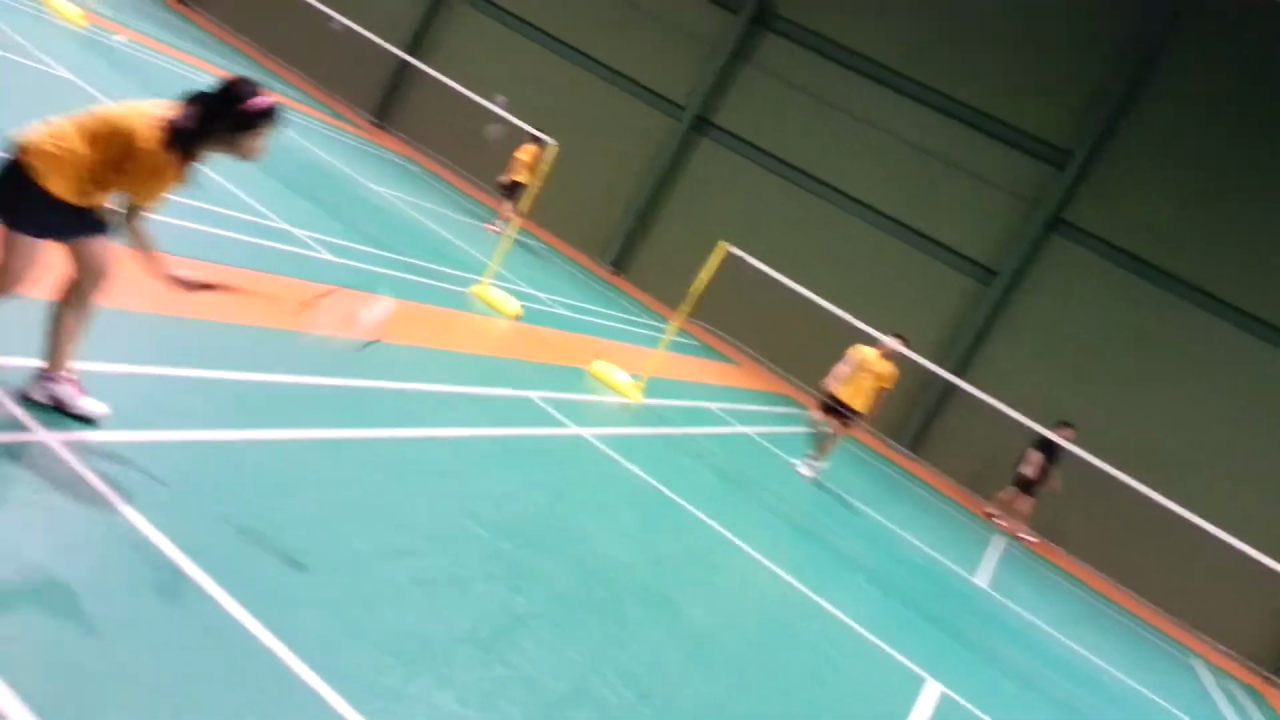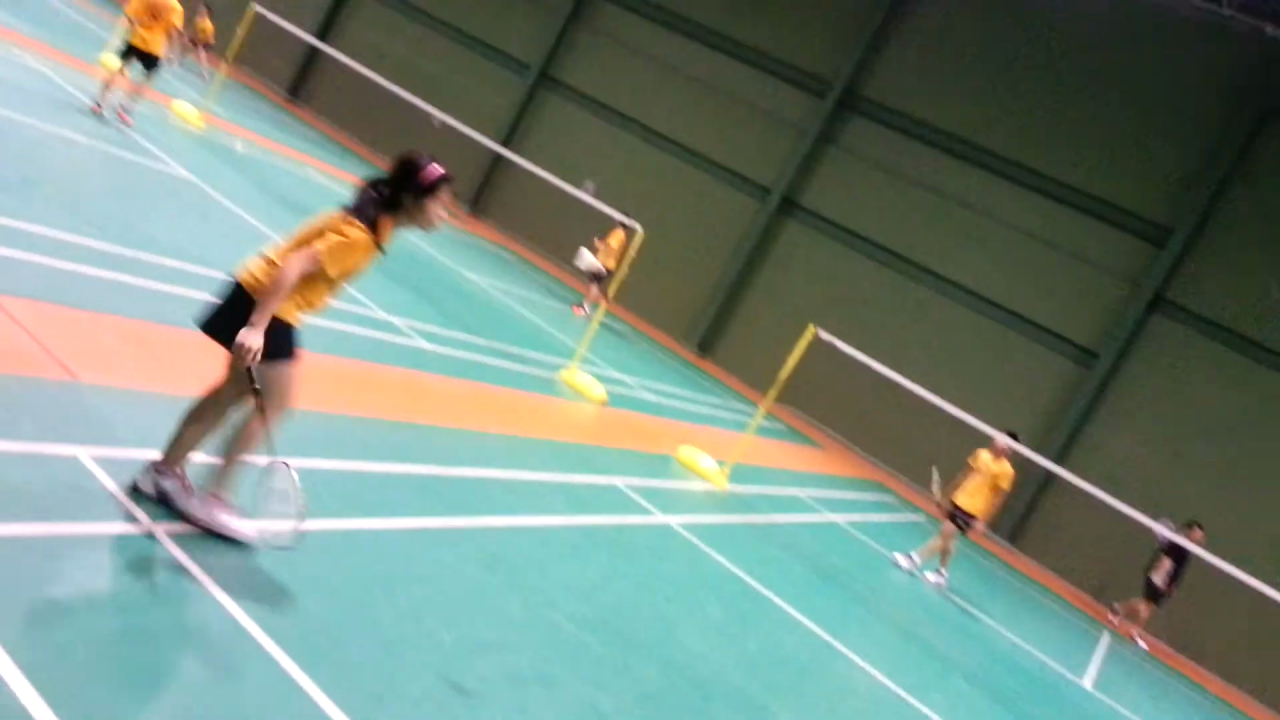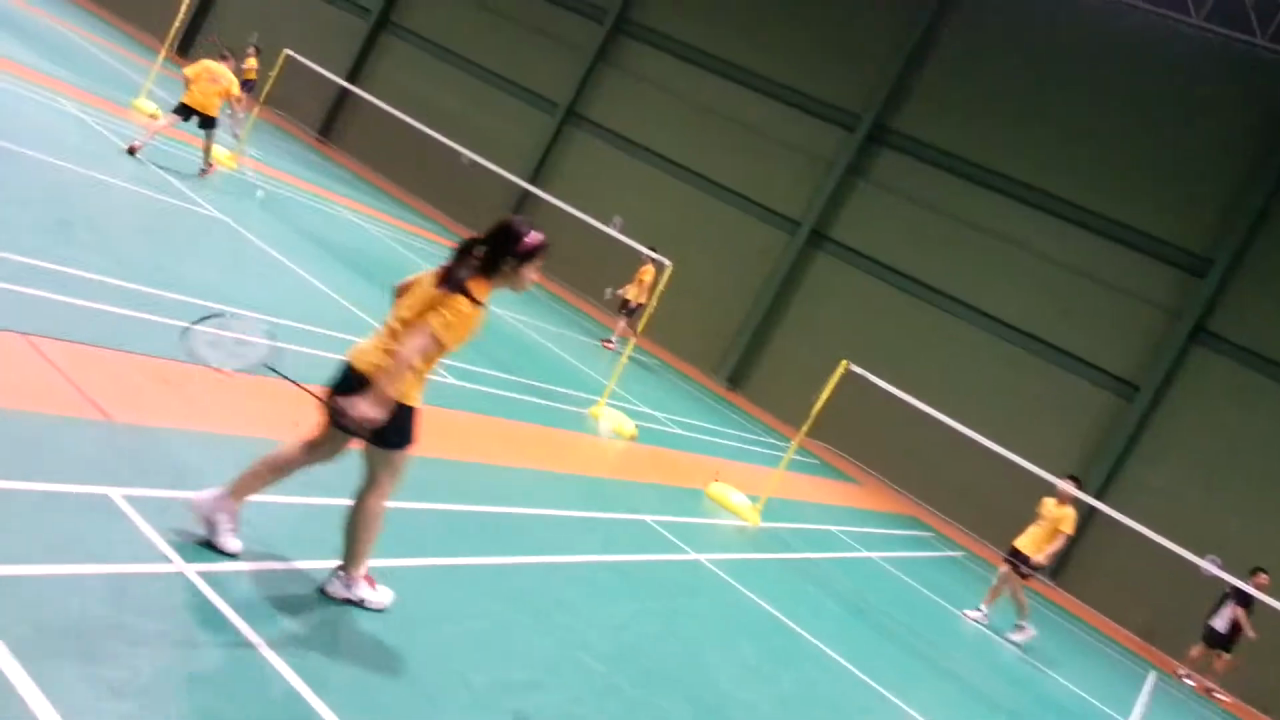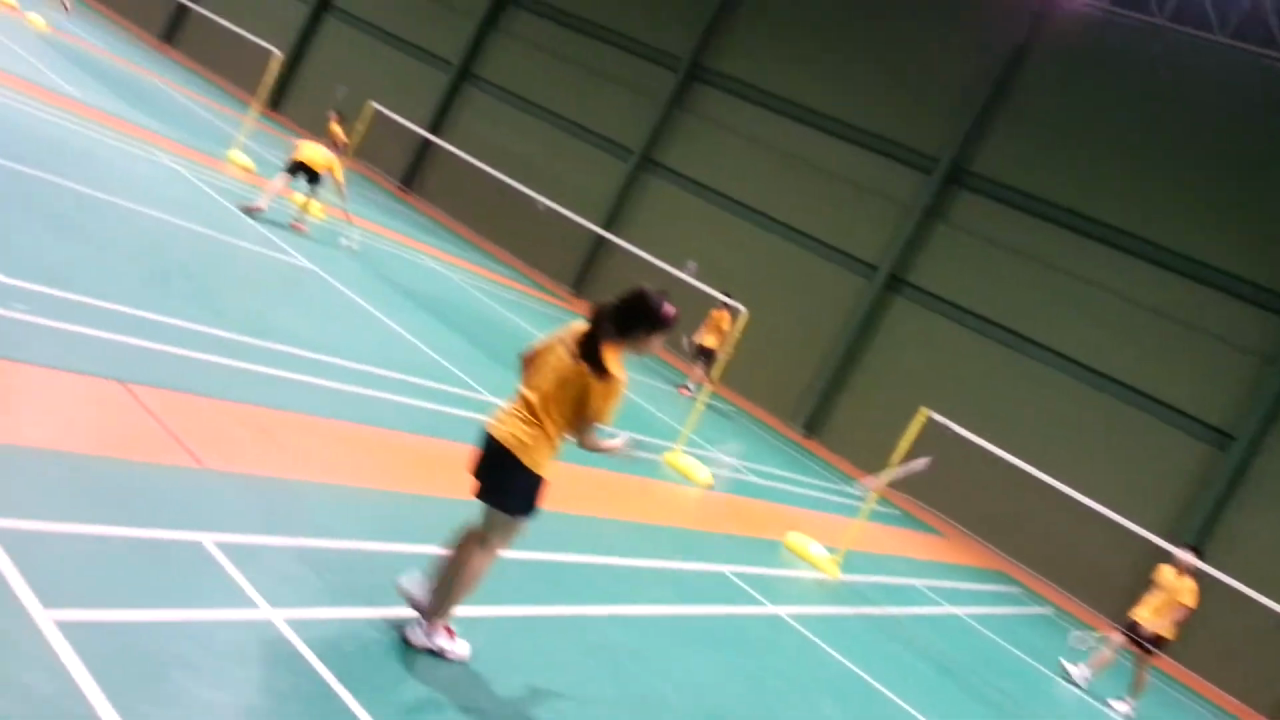
dt=0.3s
person 1, frame 1
left shoulder: (193, 120)
right shoulder: (162, 154)
right elbow: (133, 216)
right wrist: (161, 270)
left knee: (92, 275)
left ankle: (55, 377)
person 1, frame 2
left shoulder: (371, 218)
right shoulder: (362, 236)
right elbow: (292, 270)
right wrist: (257, 327)
left hip: (267, 296)
right hip: (265, 298)
left knee: (236, 390)
right knee: (275, 405)
left ankle: (165, 472)
right ankle: (211, 497)
person 1, frame 3
left shoulder: (452, 272)
right shoulder: (469, 307)
left elbow: (403, 291)
right elbow: (409, 349)
right wrist: (374, 401)
left hip: (364, 365)
right hip: (389, 388)
left knee: (321, 445)
right knee: (383, 480)
left ankle: (223, 502)
right ankle: (350, 578)
person 1, frame 4
left shoulder: (578, 332)
right shoulder: (611, 377)
left elbow: (529, 357)
right elbow: (585, 439)
right wrist: (613, 445)
left hip: (504, 430)
right hip: (526, 452)
left knee: (492, 528)
right knee: (492, 541)
left ankle: (430, 588)
right ankle: (431, 627)
